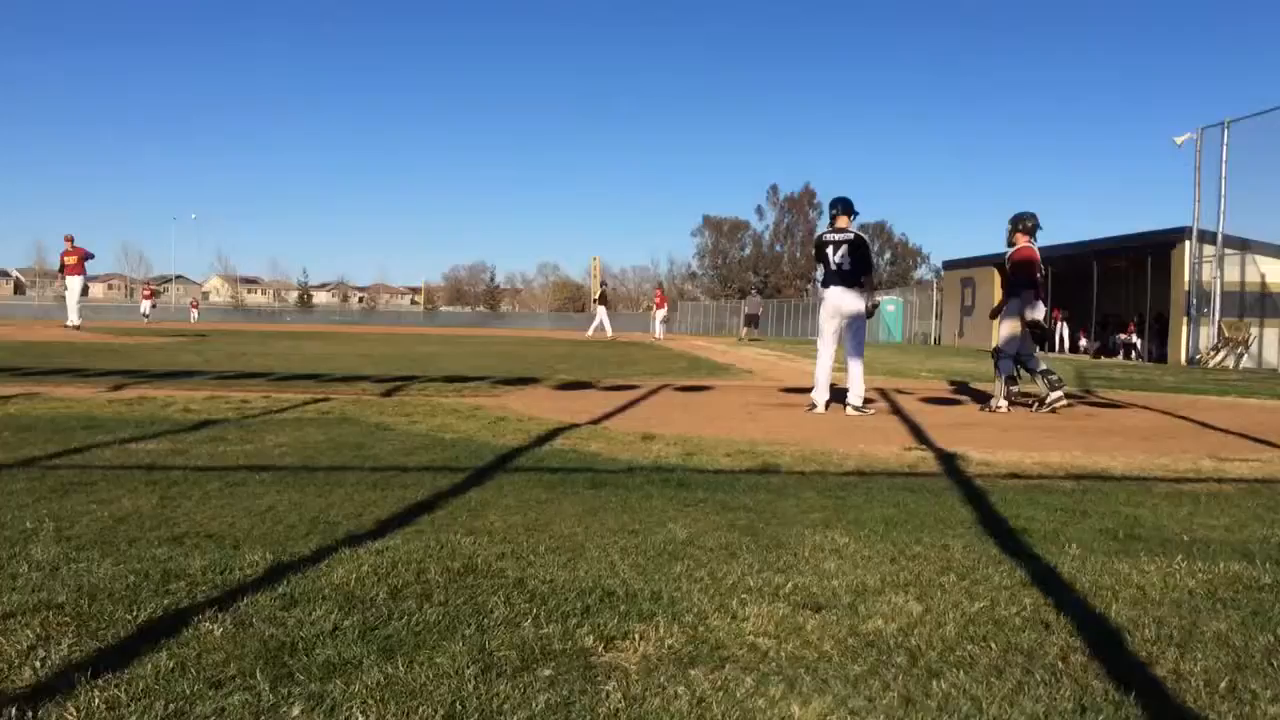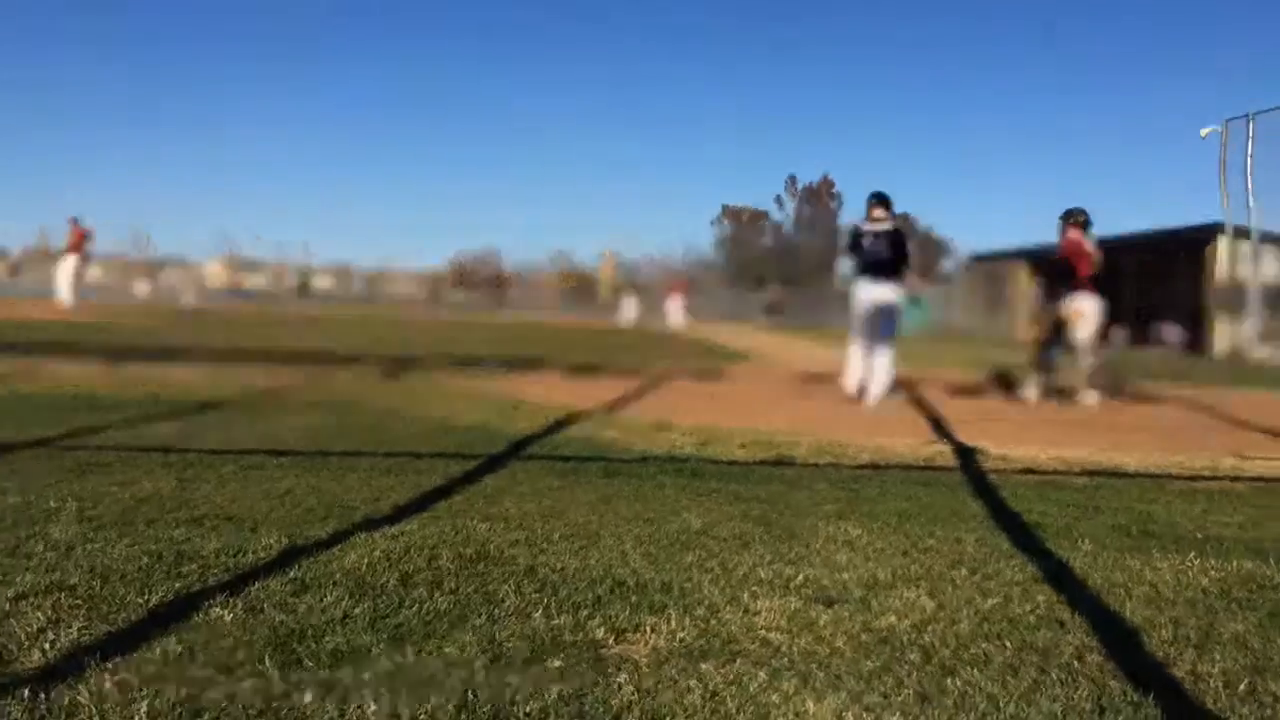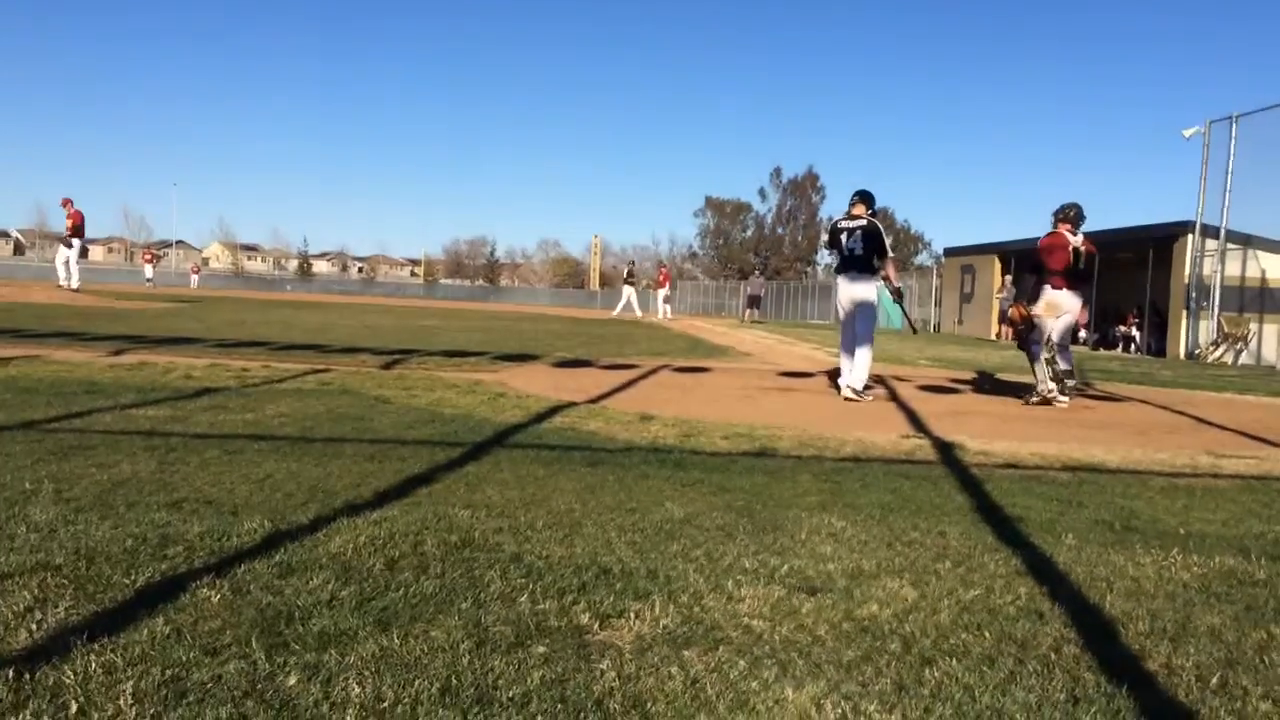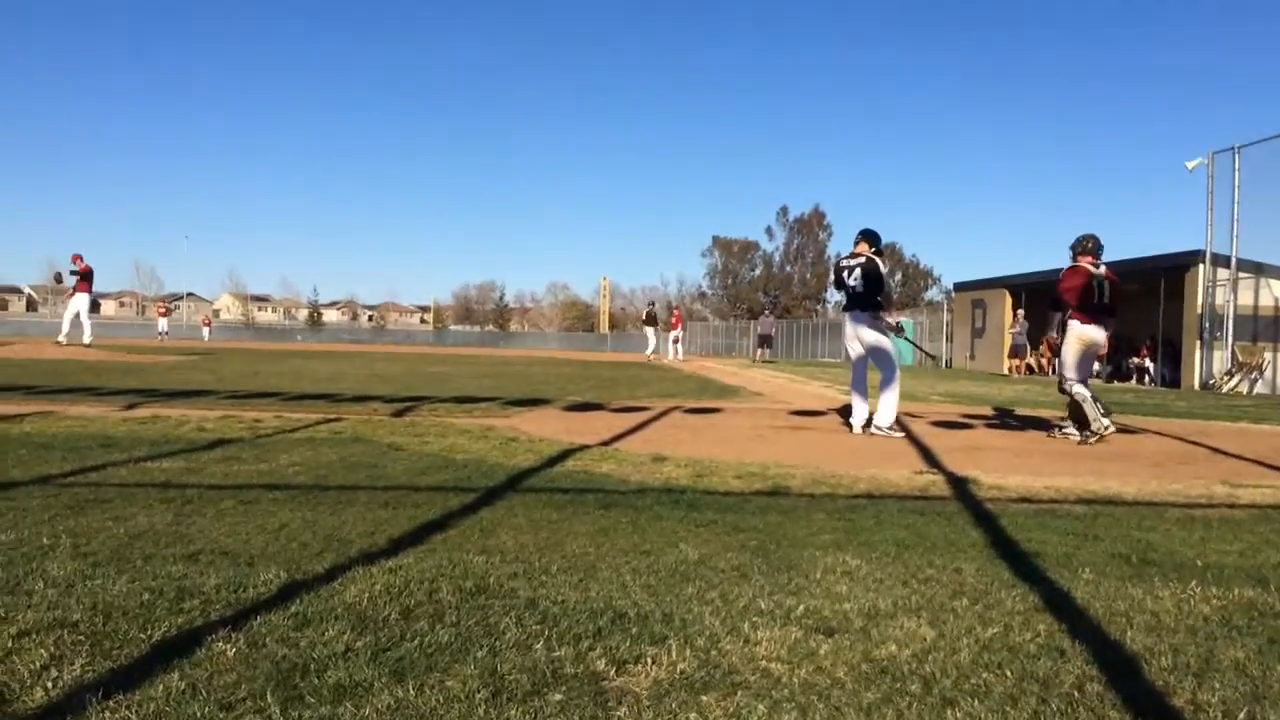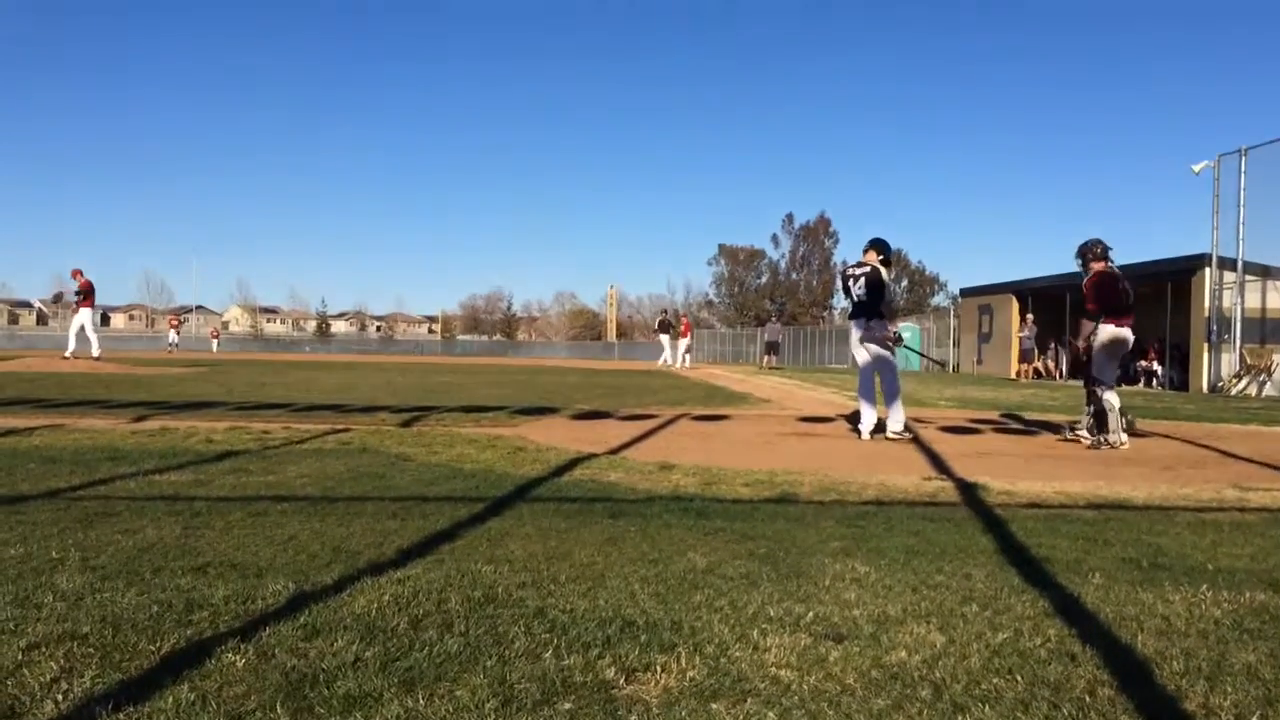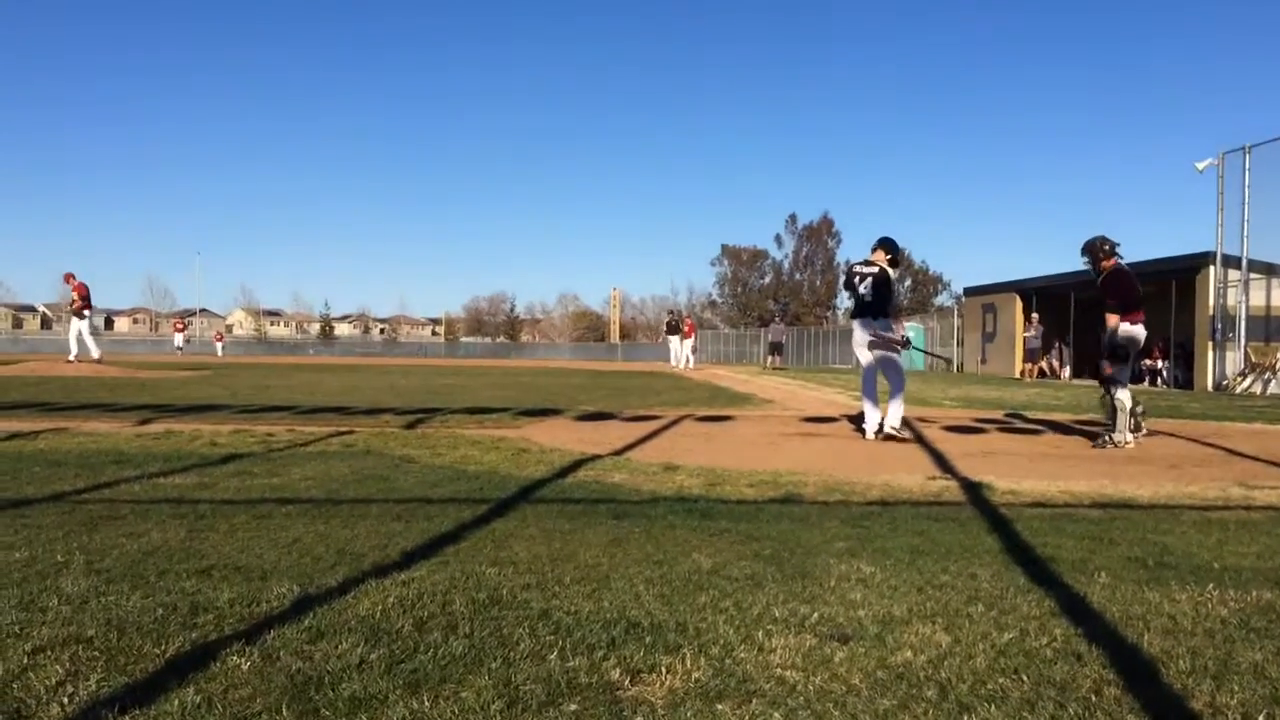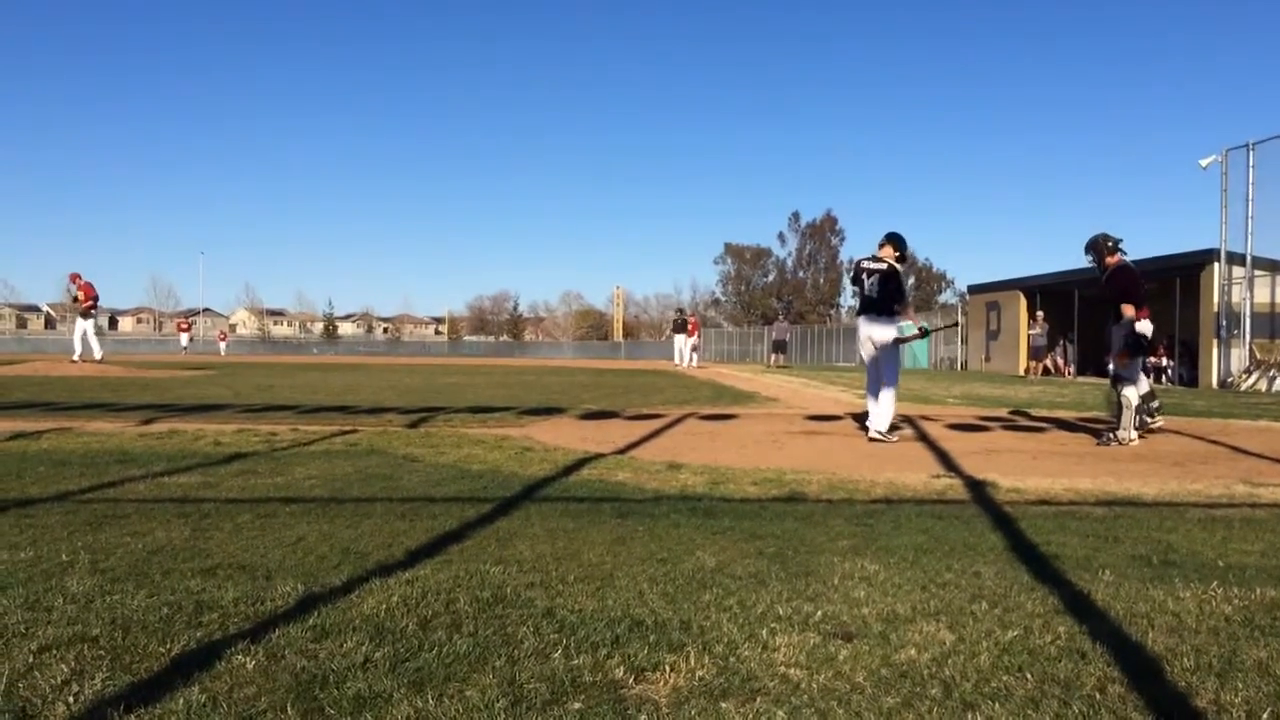
dt=0.3s
person 1, frame 1
left shoulder: (822, 238)
right shoulder: (859, 239)
right elbow: (868, 274)
right wrist: (870, 301)
left hip: (831, 295)
right hip: (854, 297)
left knee: (825, 349)
right knee: (855, 351)
left ankle: (819, 400)
right ankle: (854, 402)
person 1, frame 2
left shoulder: (859, 229)
right shoulder: (895, 230)
left elbow: (851, 251)
right elbow: (905, 264)
right wrist: (907, 289)
left hip: (863, 285)
right hip: (888, 288)
left knee: (859, 337)
right knee: (883, 341)
left ankle: (853, 384)
right ankle: (875, 392)
person 1, frame 3
left shoulder: (836, 225)
right shoulder: (872, 225)
left elbow: (829, 246)
right elbow: (885, 258)
right wrist: (895, 284)
left hip: (843, 282)
right hip: (865, 284)
left knee: (847, 334)
right knee: (865, 337)
left ankle: (846, 383)
right ankle: (854, 386)
person 1, frame 4
left shoulder: (840, 264)
right shoulder: (873, 262)
right elbow: (884, 293)
right wrist: (894, 321)
left hip: (850, 321)
right hip: (870, 321)
left knee: (858, 372)
right knee: (890, 371)
left ankle: (857, 421)
right ankle: (882, 423)
person 1, frame 5
left shoulder: (847, 272)
right shoulder: (878, 271)
right elbow: (885, 304)
right wrist: (894, 329)
left hip: (856, 328)
right hip: (875, 328)
left knee: (865, 378)
right knee: (890, 378)
left ankle: (865, 428)
right ankle: (895, 427)
person 1, frame 6
left shoulder: (853, 269)
right shoulder: (885, 272)
right elbow: (890, 306)
right wrist: (901, 332)
left hip: (859, 328)
right hip: (880, 327)
left knee: (868, 377)
right knee: (896, 378)
left ankle: (870, 427)
right ankle: (892, 424)
person 1, frame 7
left shoulder: (860, 264)
right shoulder: (893, 269)
right elbow: (902, 303)
right wrist: (919, 325)
left hip: (863, 324)
right hip: (885, 325)
left knee: (873, 377)
right knee: (889, 379)
left ankle: (874, 424)
right ankle: (879, 428)
person 2, frame 1
left shoulder: (1021, 253)
right shoulder: (1030, 252)
left elbow: (1028, 287)
left wrist: (1031, 317)
right wrist: (999, 307)
left hip: (1021, 309)
right hip: (1029, 309)
left knee: (1004, 353)
right knee: (1025, 355)
left ankle: (1000, 400)
right ankle: (1053, 393)
person 2, frame 2
left shoulder: (1068, 246)
right shoulder: (1091, 248)
left elbow: (1065, 279)
left wrist: (1055, 309)
left hip: (1073, 302)
right hip: (1092, 301)
left knee: (1049, 343)
right knee: (1082, 346)
left ankle: (1032, 390)
right ankle: (1087, 392)
person 2, frame 3
left shoulder: (1051, 239)
right shoulder: (1088, 247)
left elbow: (1035, 269)
right elbow: (1086, 279)
right wrist: (1082, 308)
left hip: (1053, 295)
right hip: (1075, 299)
left knee: (1035, 340)
right knee: (1061, 345)
left ankle: (1045, 387)
right ankle: (1061, 393)
person 2, frame 4
left shoulder: (1072, 272)
right shoulder: (1110, 277)
left elbow: (1058, 306)
right elbow: (1111, 312)
left wrist: (1052, 332)
right wrist: (1105, 337)
left hip: (1078, 330)
right hip: (1098, 332)
left knee: (1070, 381)
right knee: (1080, 379)
left ankle: (1101, 423)
right ankle: (1073, 426)
person 2, frame 5
left shoulder: (1096, 279)
right shoulder: (1118, 277)
left elbow: (1091, 315)
left wrist: (1081, 340)
left hip: (1108, 333)
right hip: (1123, 332)
left knee: (1103, 385)
right knee: (1095, 382)
left ankle: (1116, 436)
right ankle: (1085, 430)
person 2, frame 6
left shoulder: (1111, 276)
right shoulder: (1123, 272)
left elbow: (1113, 311)
left wrist: (1110, 341)
left hip: (1123, 330)
right hip: (1135, 328)
left knee: (1116, 382)
right knee: (1115, 380)
left ankle: (1122, 435)
right ankle: (1135, 423)
person 2, frame 7
left shoulder: (1118, 273)
right shoulder: (1126, 269)
left elbow: (1127, 305)
left wrist: (1129, 334)
left hip: (1130, 327)
right hip: (1141, 325)
left knee: (1124, 379)
right knee: (1134, 373)
left ankle: (1126, 433)
right ankle: (1151, 415)
